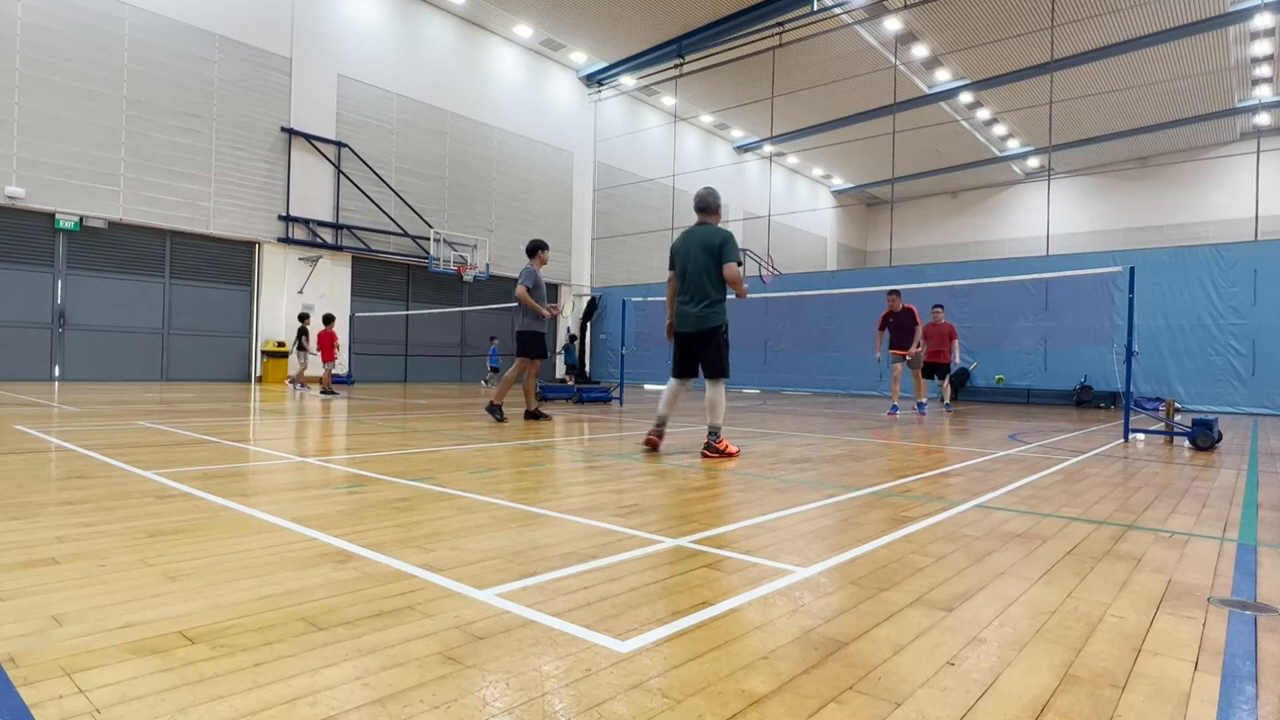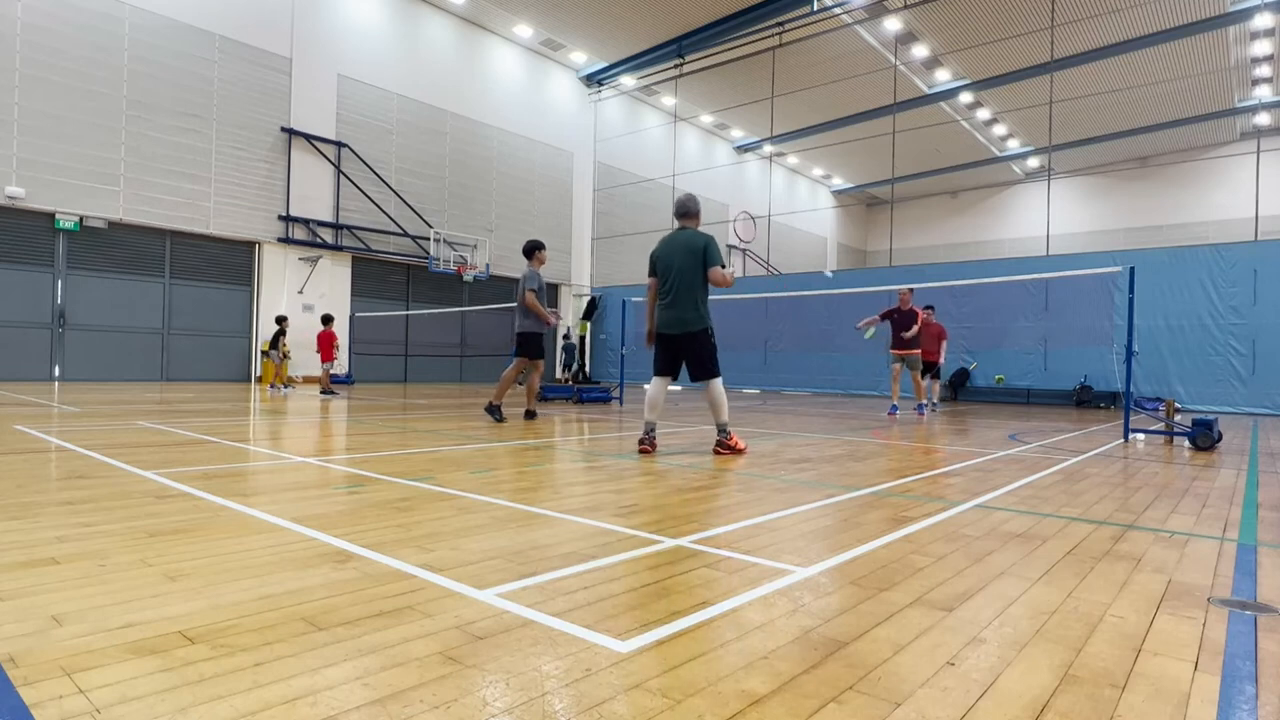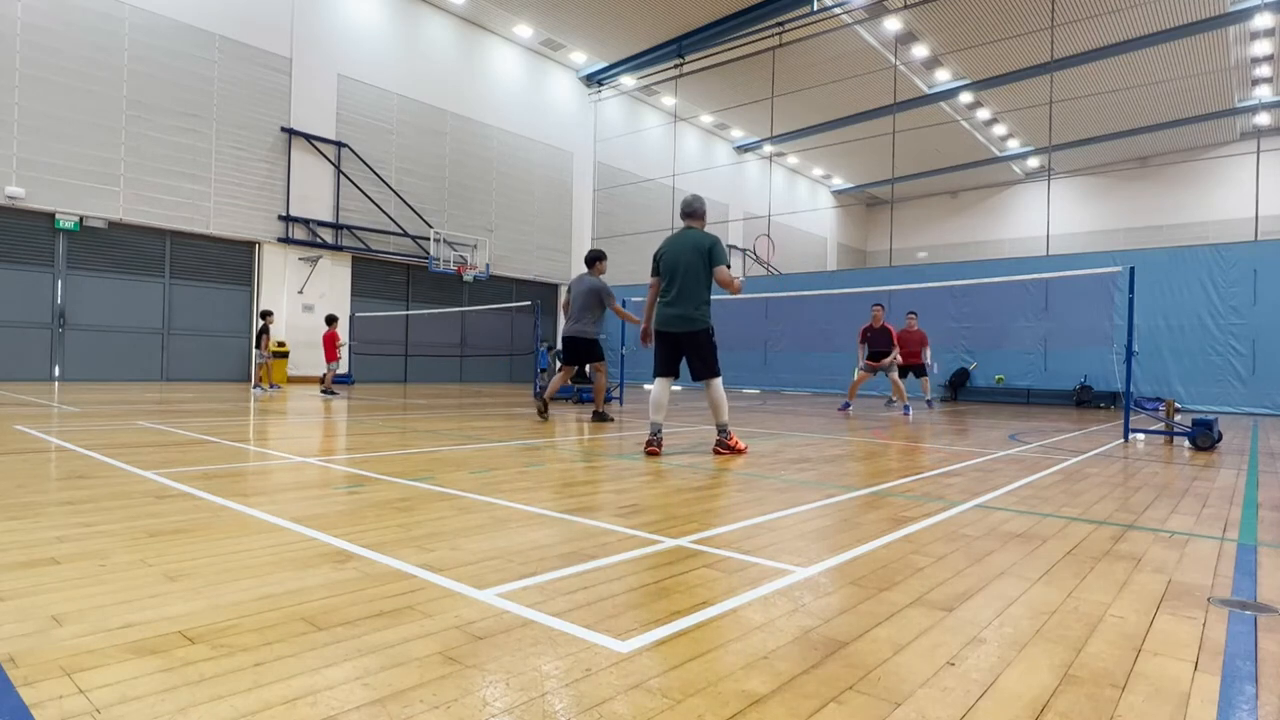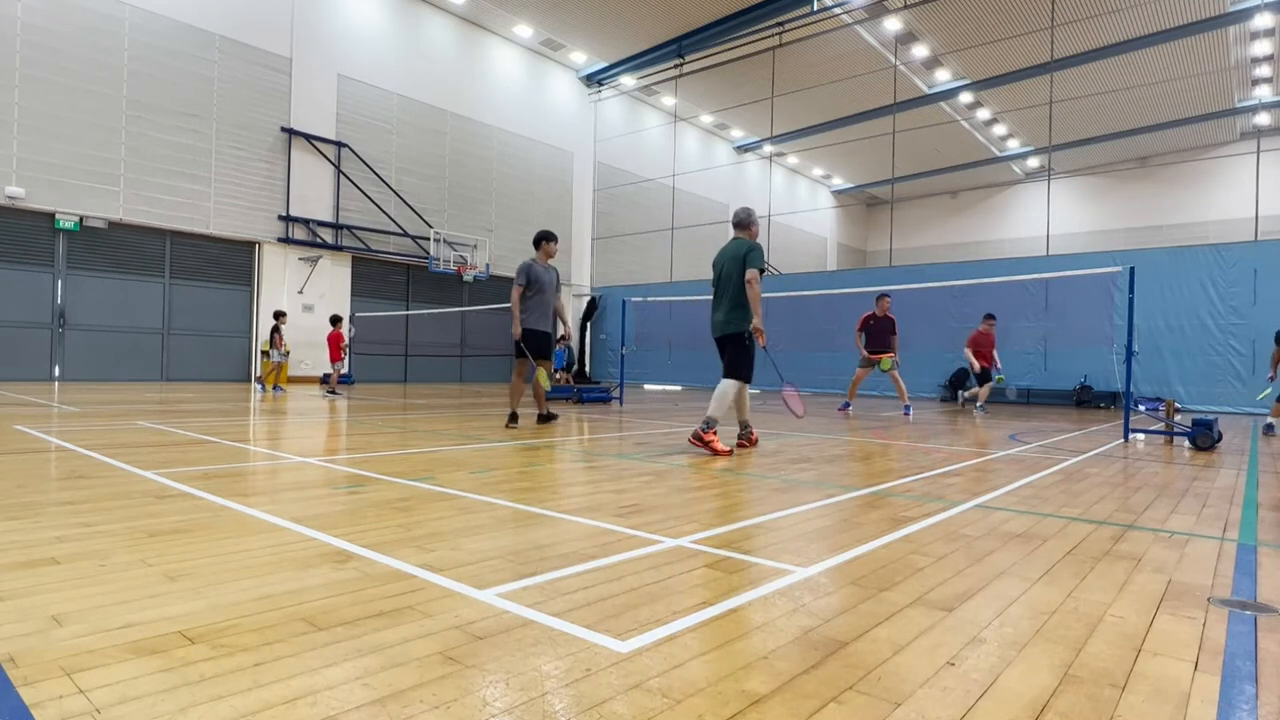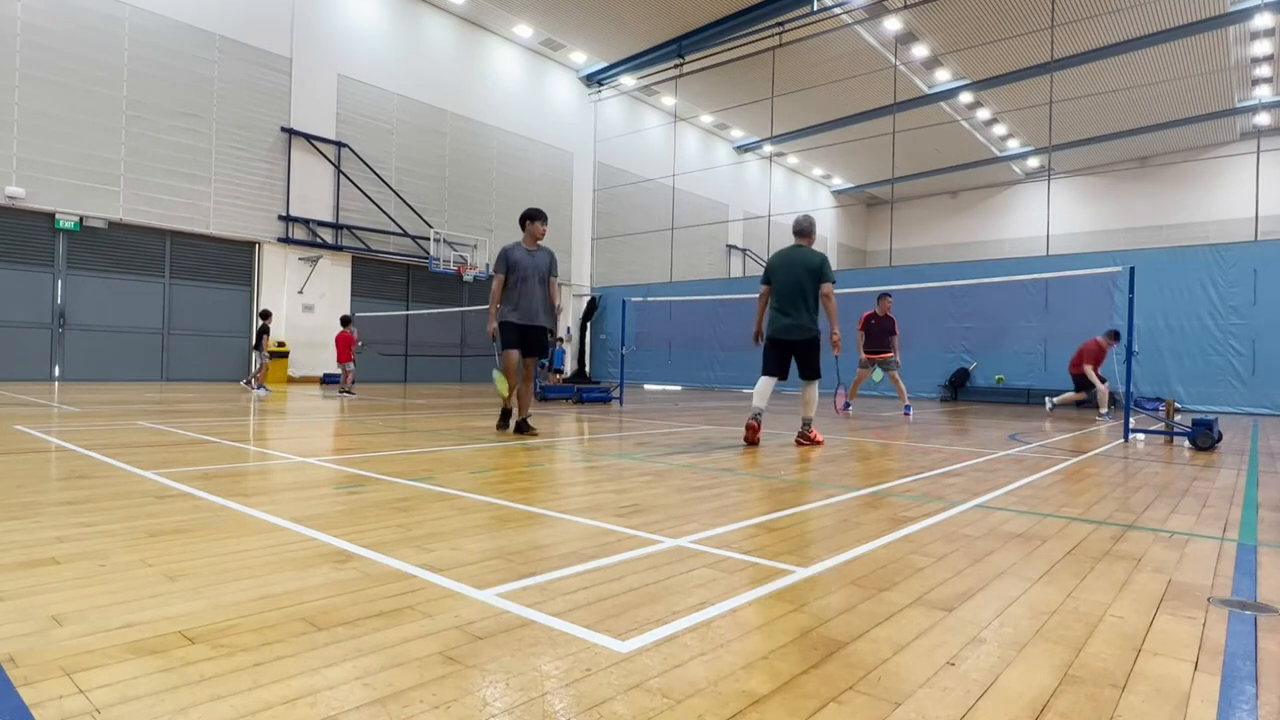
dt=1s
person 1, frame 1
left shoulder: (680, 240)
right shoulder: (723, 237)
left elbow: (671, 281)
right elbow: (731, 275)
left wrist: (670, 316)
right wrist: (741, 290)
left hip: (683, 321)
right hip: (711, 320)
left knee: (679, 378)
right knee: (715, 379)
left ankle: (657, 430)
right ankle: (714, 440)
person 1, frame 2
left shoulder: (661, 246)
right shoulder: (705, 241)
left elbow: (652, 288)
right elbow: (716, 278)
left wrist: (651, 324)
right wrist: (728, 278)
left hip: (665, 325)
right hip: (695, 324)
left knee: (660, 378)
right knee: (712, 379)
left ankle: (648, 435)
right ankle: (724, 438)
person 1, frame 3
left shoulder: (665, 245)
right shoulder: (710, 242)
left elbow: (653, 287)
right elbow: (722, 277)
left wrist: (646, 322)
right wrist: (734, 286)
left hip: (665, 322)
right hip: (696, 322)
left knee: (663, 378)
right knee: (712, 378)
left ankle: (654, 436)
right ankle: (725, 437)
person 1, frame 4
left shoulder: (722, 253)
right shoulder: (752, 248)
right elbow: (751, 280)
right wrist: (757, 317)
left hip: (720, 325)
right hip: (739, 325)
left knee: (736, 378)
right knee: (736, 379)
left ankle: (745, 431)
right ankle: (706, 431)
person 1, frame 5
left shoulder: (776, 258)
right shoulder: (818, 260)
left elbow: (764, 294)
right elbow: (827, 294)
left wrist: (758, 325)
right wrist: (834, 328)
left hip: (776, 330)
right hip: (805, 331)
left knee: (768, 377)
right knee: (810, 380)
left ankle: (754, 418)
right ankle: (806, 431)
person 2, frame 1
left shoulder: (536, 273)
right shoulder: (530, 271)
right elbow: (520, 293)
left wrist: (547, 307)
right wrist: (542, 310)
left hip: (537, 329)
right hip: (529, 328)
left knee: (533, 369)
right knee: (520, 365)
left ankle: (531, 409)
right ankle: (495, 403)
person 2, frame 2
left shoulder: (531, 274)
right shoulder: (533, 274)
right elbow: (529, 300)
left wrist: (546, 312)
right wrist: (548, 318)
left hip: (531, 329)
right hip: (531, 329)
left knee: (537, 369)
right knee: (517, 367)
left ankle: (530, 409)
right ankle: (494, 404)
person 2, frame 3
left shoulder: (576, 281)
right shoulder: (600, 285)
left elbow: (565, 305)
right elbow: (618, 310)
right wrist: (639, 321)
left hip: (569, 334)
right hip: (587, 336)
left knee: (566, 372)
right knee: (600, 370)
left ankle: (545, 397)
right ankle: (598, 412)
person 2, frame 4
left shoulder: (553, 272)
right shoulder: (527, 266)
left elbow: (557, 301)
right elbow: (515, 296)
left wrist: (565, 324)
right wrist: (516, 323)
left hip: (546, 329)
right hip: (527, 327)
left knee: (543, 371)
right knee: (521, 370)
left ankle: (543, 413)
right ankle: (513, 414)
person 2, frame 5
left shoulder: (549, 256)
right shoulder: (507, 251)
left elbow: (553, 287)
right elbow: (498, 286)
left wrist: (557, 311)
right wrist: (492, 316)
left hip: (535, 321)
right hip: (510, 318)
left knee: (527, 372)
right knee: (511, 365)
left ankle: (522, 420)
right ankle: (506, 408)
